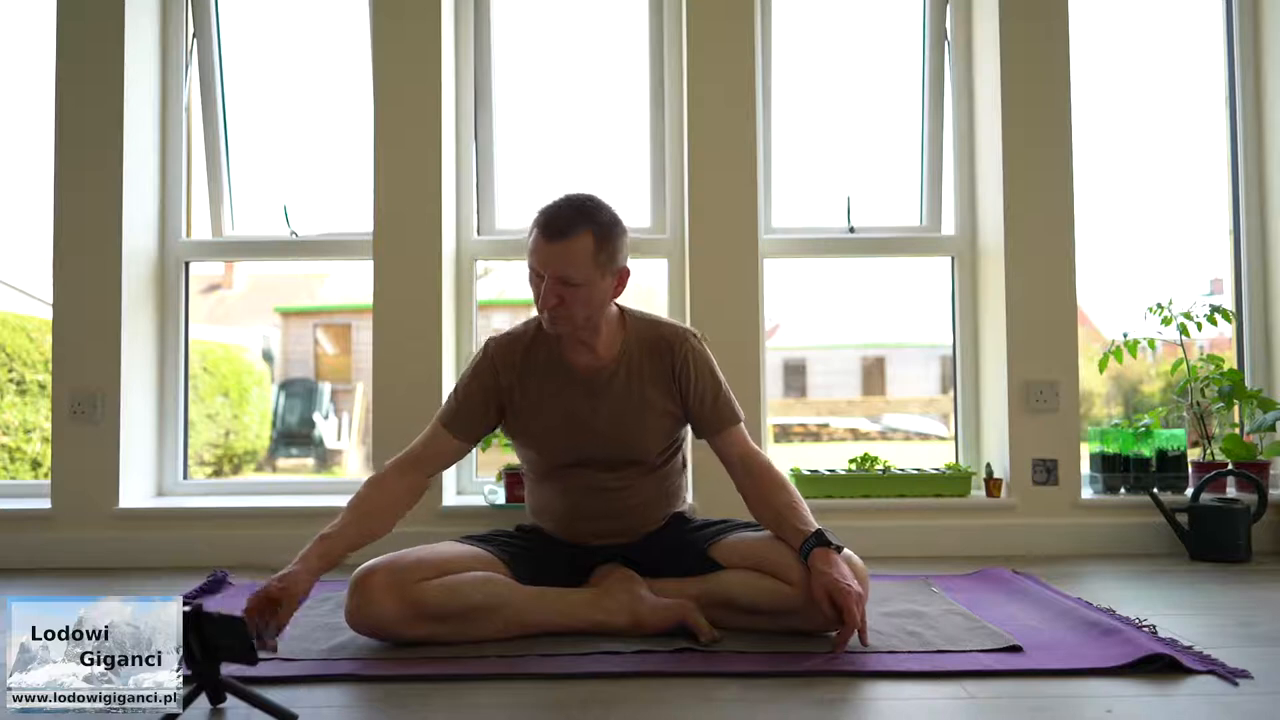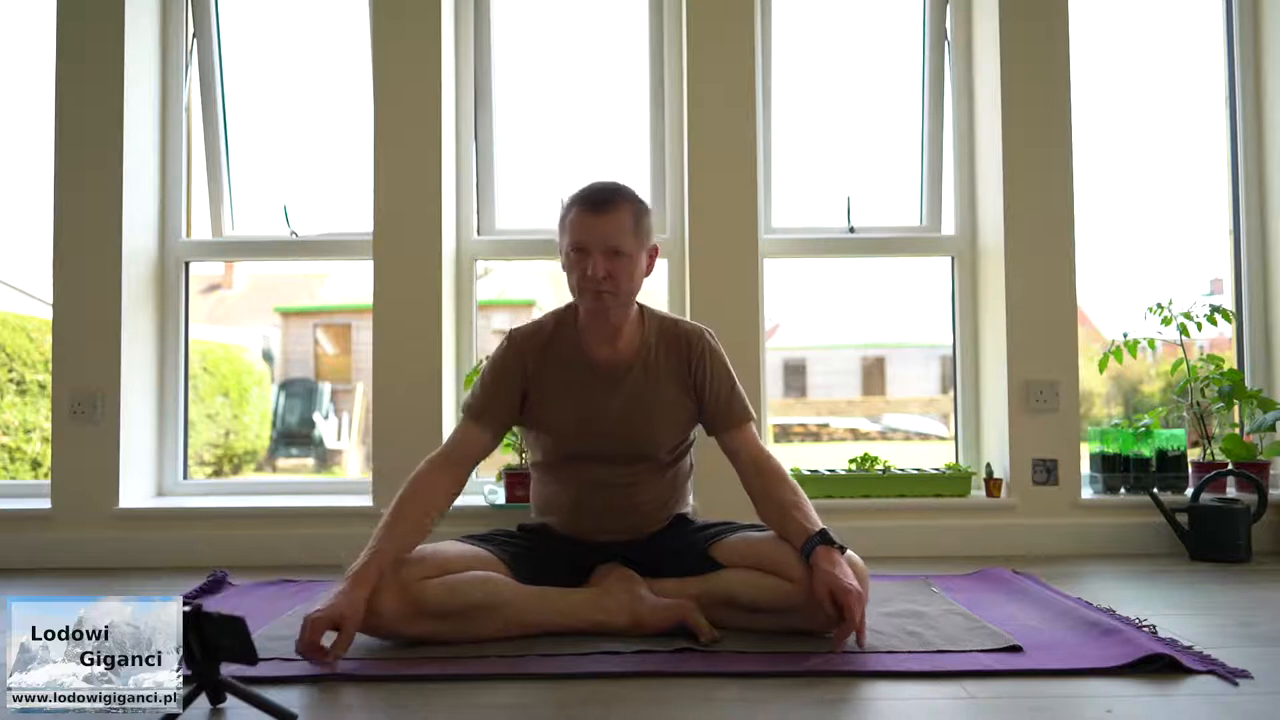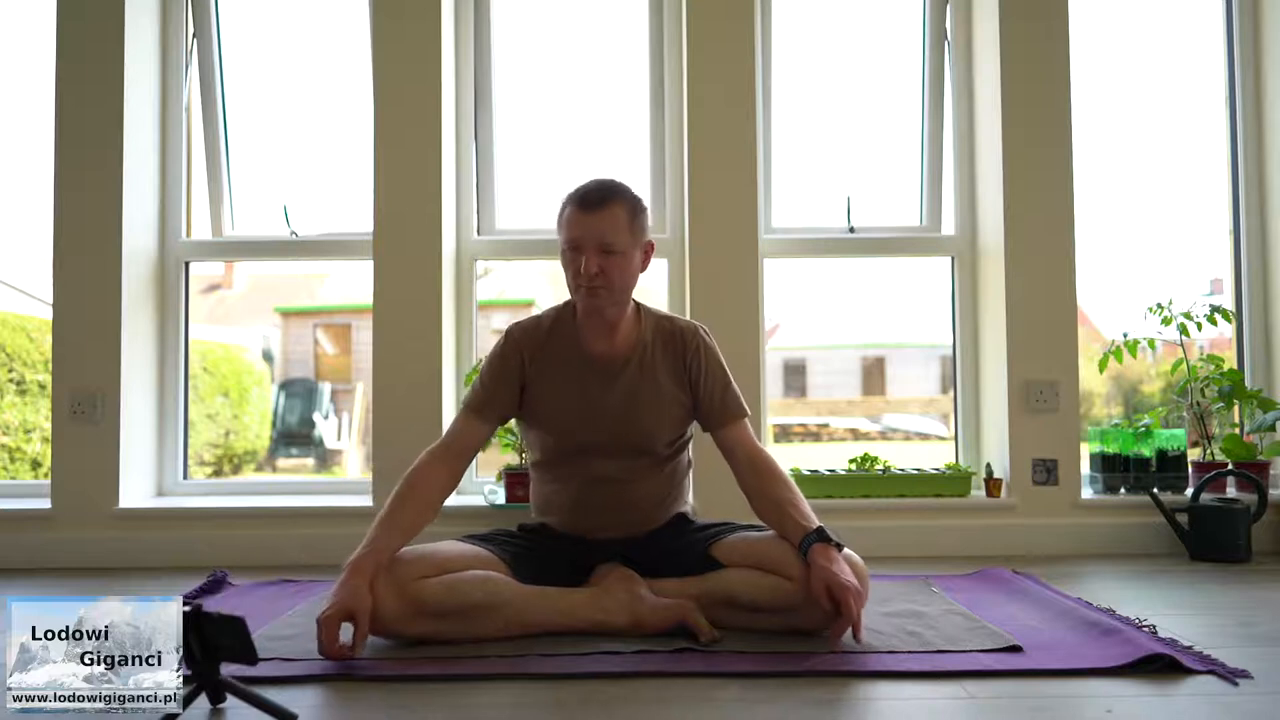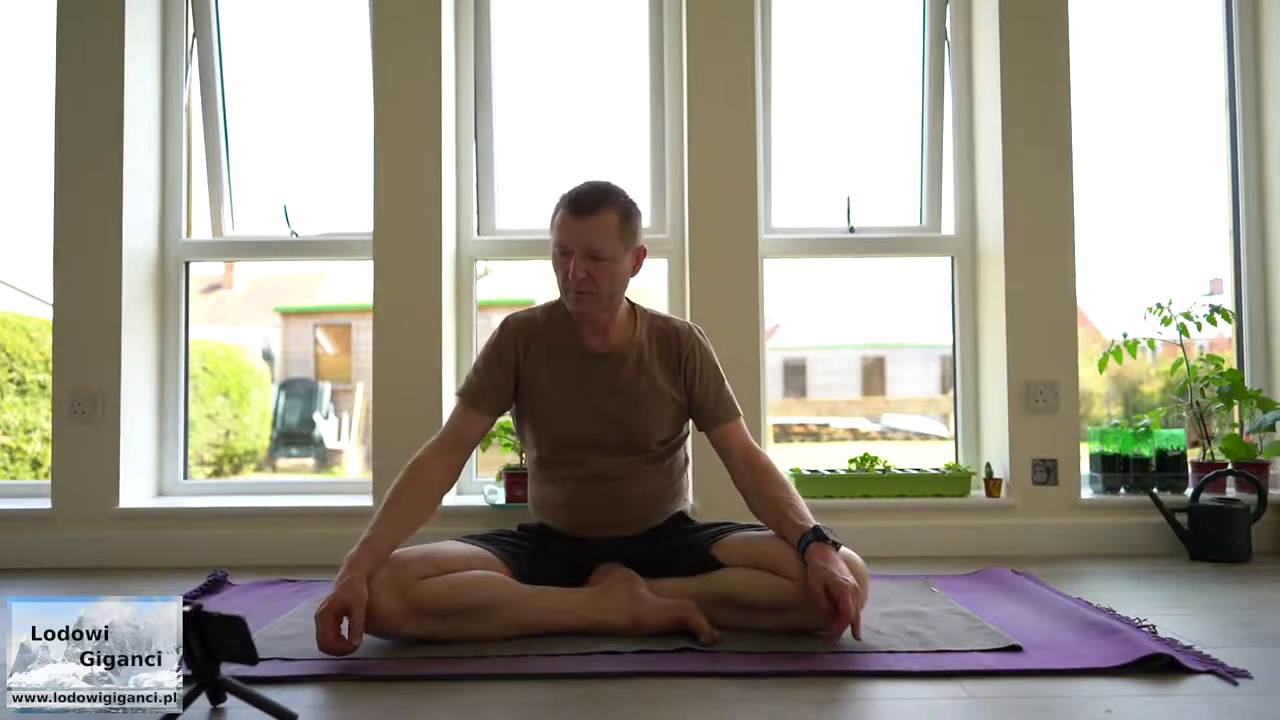
dt=0.4s
person 1, frame 1
left shoulder: (675, 350)
right shoulder: (505, 359)
left elbow: (746, 462)
right elbow: (413, 470)
left wrist: (819, 551)
right wrist: (307, 565)
left hip: (667, 542)
right hip: (549, 547)
left knee: (843, 582)
right knee: (374, 597)
left ankle: (632, 595)
right ankle: (625, 607)
person 1, frame 2
left shoulder: (690, 348)
right shoulder: (526, 349)
left elbow: (755, 463)
right elbow: (448, 467)
left wrist: (823, 550)
right wrist: (357, 580)
left hip: (667, 542)
right hip: (552, 545)
left knee: (844, 579)
right knee: (385, 599)
left ankle: (597, 600)
right ankle: (625, 607)
person 1, frame 3
left shoulder: (686, 346)
right shoulder: (525, 345)
left elbow: (749, 460)
right elbow: (448, 459)
left wrist: (820, 547)
right wrist: (359, 570)
left hip: (666, 541)
right hip: (552, 544)
left knee: (845, 578)
right knee: (387, 594)
left ankle: (630, 595)
right ankle: (623, 607)
person 1, frame 4
left shoulder: (681, 345)
right shoulder: (520, 338)
left elbow: (744, 459)
right elbow: (446, 453)
left wrist: (817, 545)
right wrist: (358, 564)
left hip: (665, 540)
right hip: (551, 544)
left knee: (844, 576)
right knee: (383, 592)
left ankle: (624, 596)
right ankle: (625, 607)
